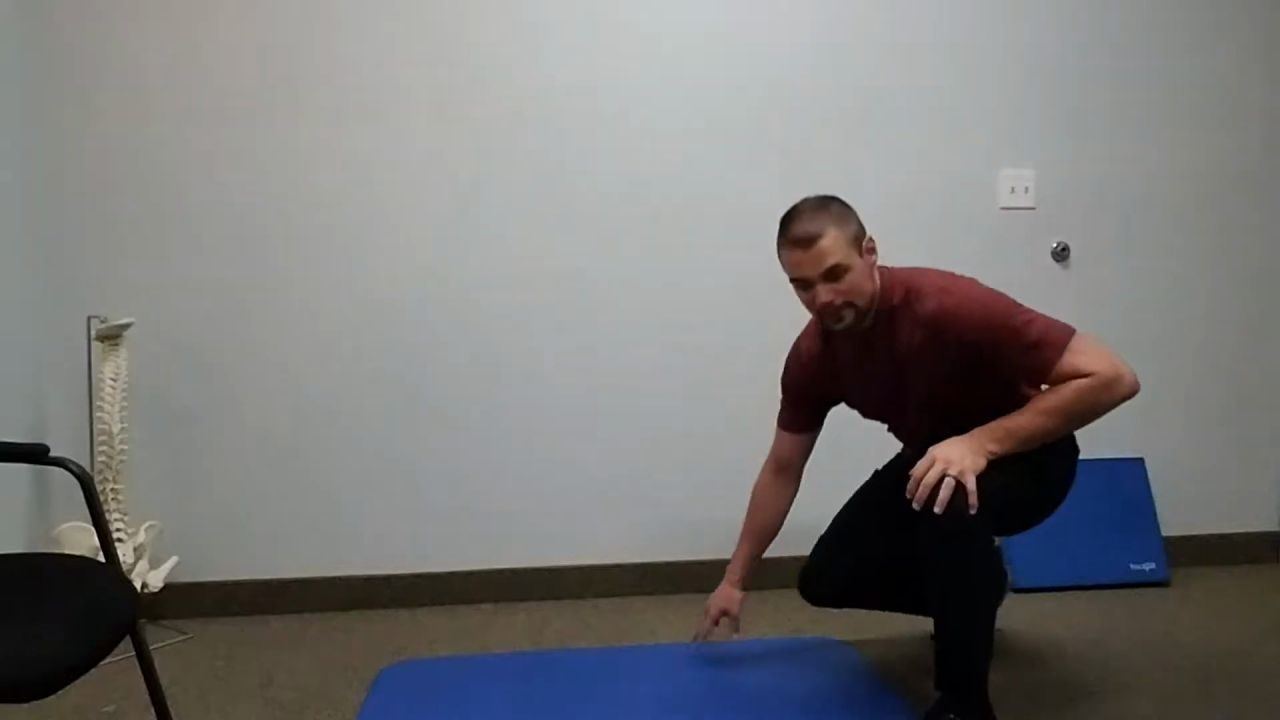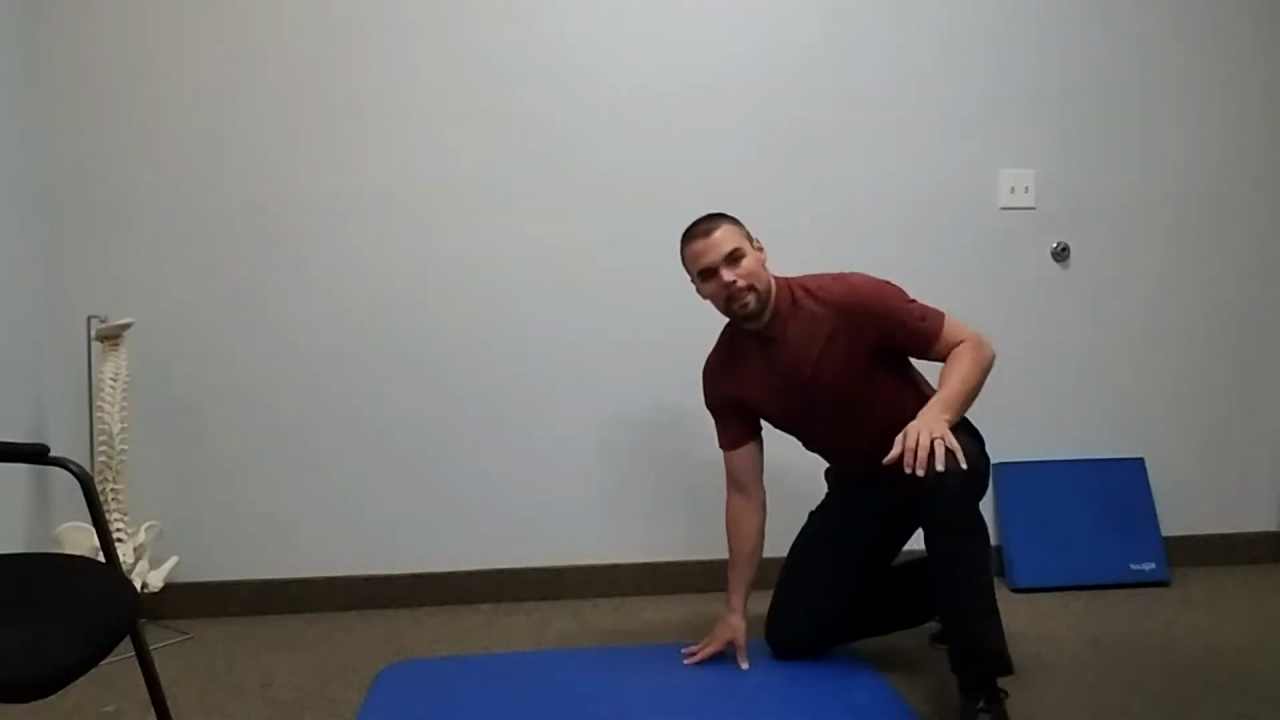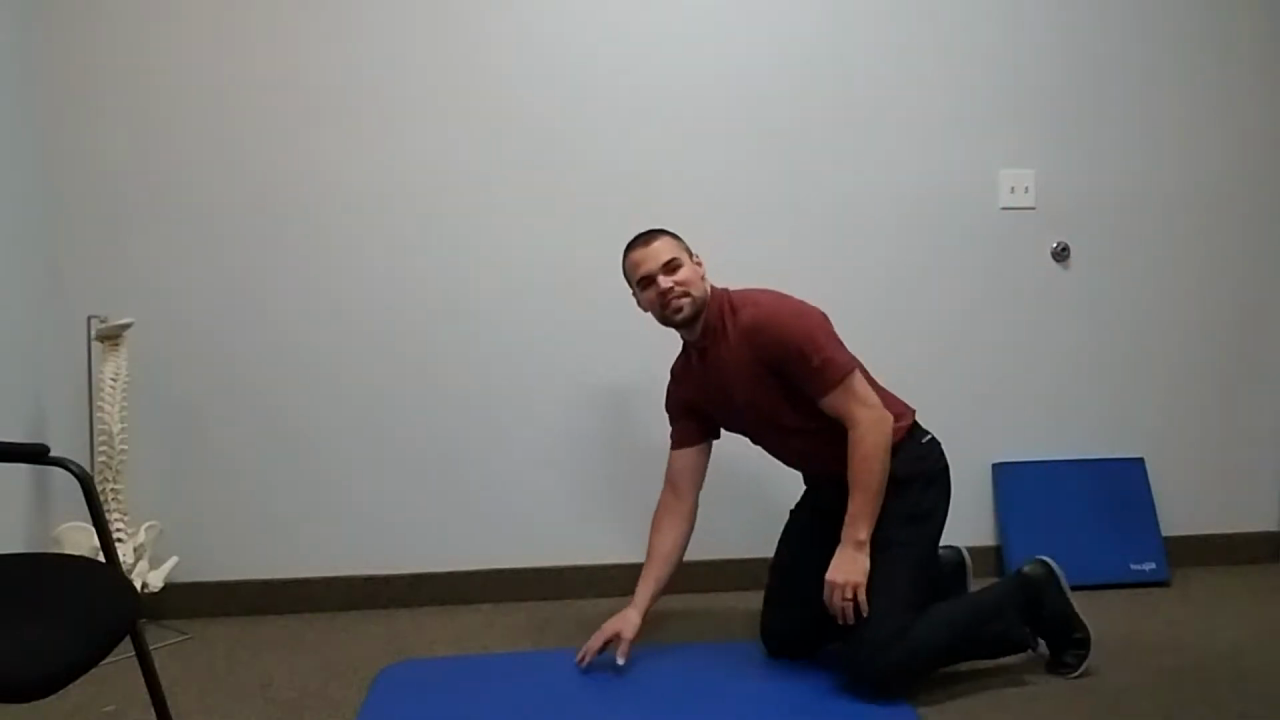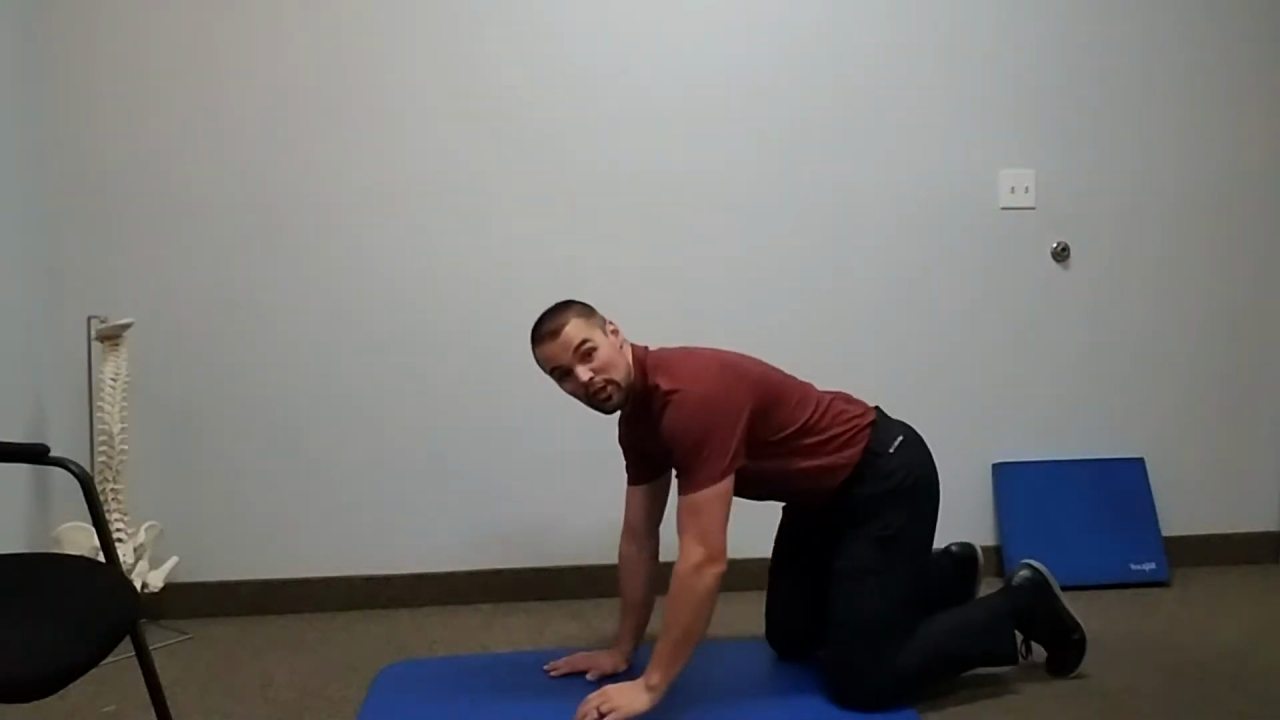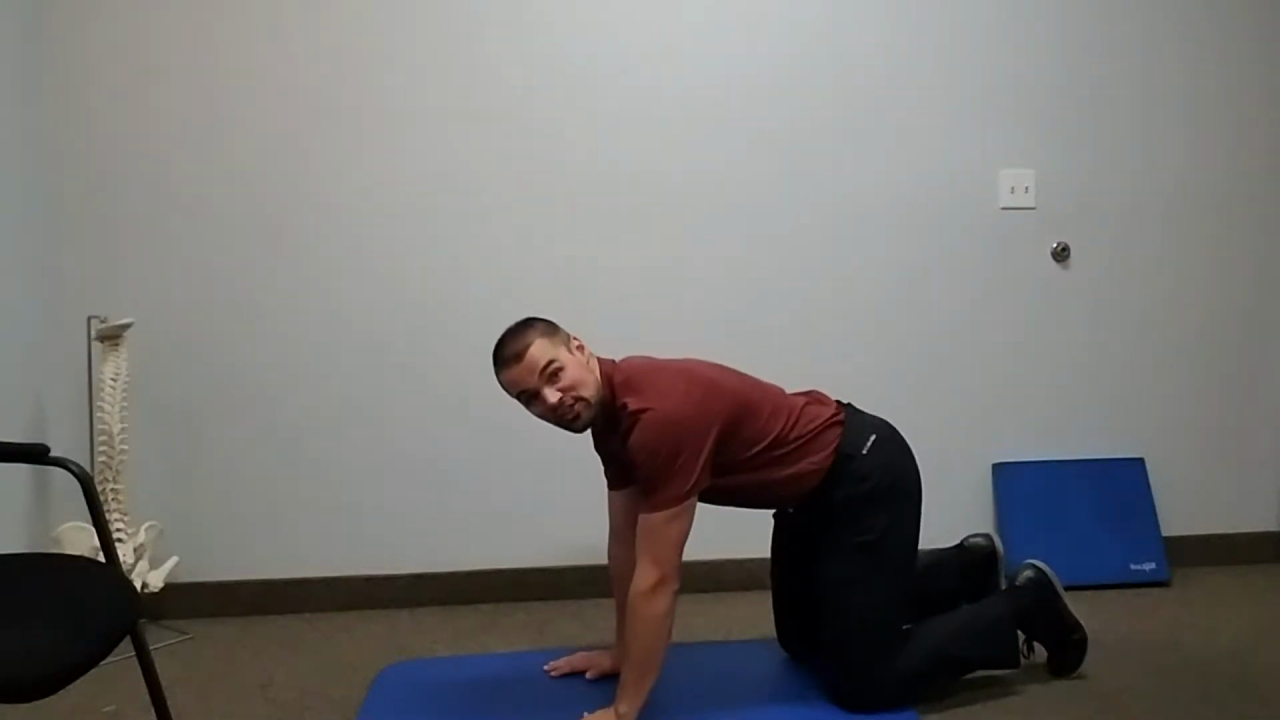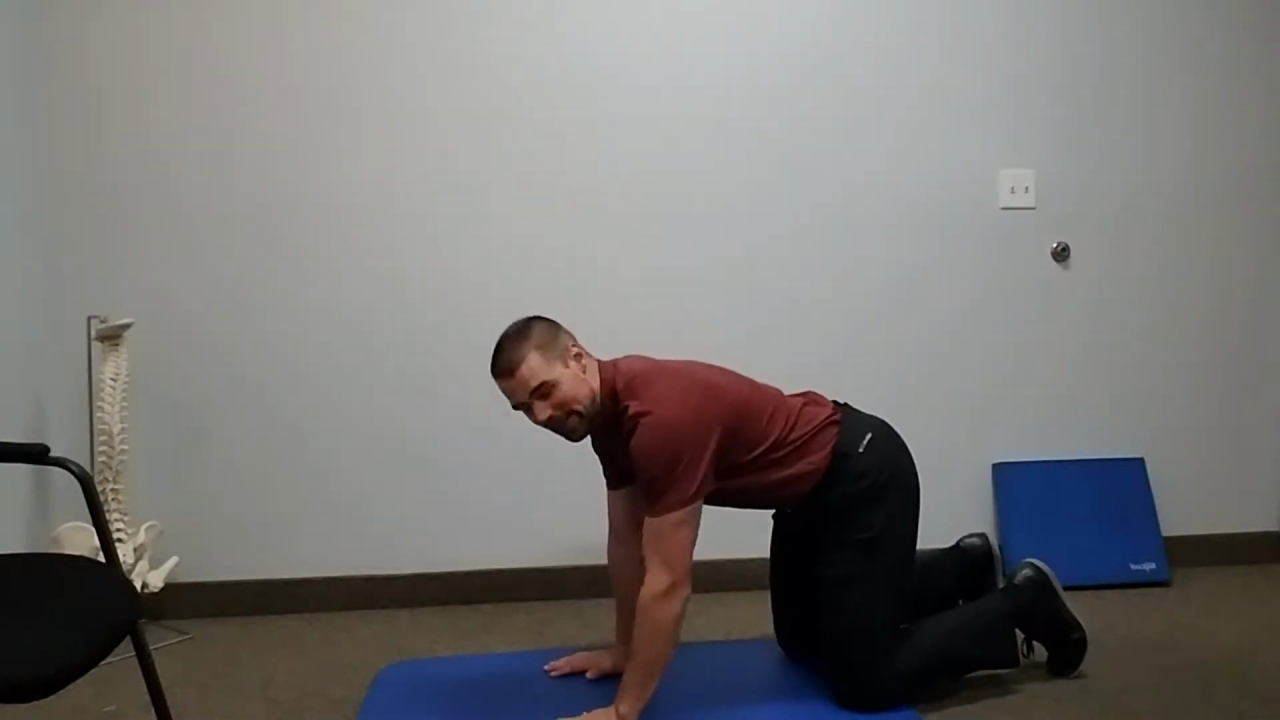
dt=0.5s
person 1, frame 1
left shoulder: (953, 309)
right shoulder: (812, 356)
left elbow: (1111, 377)
right elbow: (783, 470)
left wrist: (980, 442)
right wrist: (734, 579)
left hip: (1025, 451)
right hip: (931, 451)
left knee: (942, 509)
right knee: (827, 579)
right ankle: (972, 589)
person 1, frame 2
left shoulder: (846, 299)
right shoulder: (722, 371)
left elbow: (973, 347)
right elbow: (745, 490)
left wrist: (936, 414)
right wrist: (734, 610)
left hip: (926, 453)
right hip: (852, 479)
left knee: (934, 478)
right knee: (791, 635)
right ankle: (933, 587)
person 1, frame 3
left shoulder: (770, 320)
right shoulder: (685, 382)
left elbow: (869, 418)
right elbow: (678, 498)
left wrist: (856, 545)
right wrist: (636, 608)
left hip: (899, 473)
right hip: (830, 485)
left knee: (875, 665)
right knee: (784, 638)
left ankle: (1029, 597)
right ankle: (932, 577)
person 1, frame 4
left shoulder: (692, 398)
right shoulder: (637, 418)
left elbow: (703, 561)
right elbow: (638, 540)
right wrist: (622, 649)
left hip: (885, 478)
right hip: (824, 488)
right knee: (791, 639)
left ankle: (1021, 606)
right ankle: (947, 575)
person 1, frame 5
left shoulder: (660, 417)
right shoulder: (610, 410)
left elbow: (656, 581)
right elbow: (624, 544)
right wrist: (620, 651)
left hip: (864, 476)
right hip: (813, 484)
right knee: (803, 641)
left ankle: (1023, 606)
right ankle: (968, 569)
person 1, frame 6
left shoulder: (662, 418)
right shoulder: (610, 407)
left elbow: (667, 585)
right elbow: (626, 543)
right wrist: (622, 649)
left hip: (863, 475)
right hip: (814, 484)
right knee: (802, 642)
left ankle: (1021, 605)
right ankle: (962, 568)
